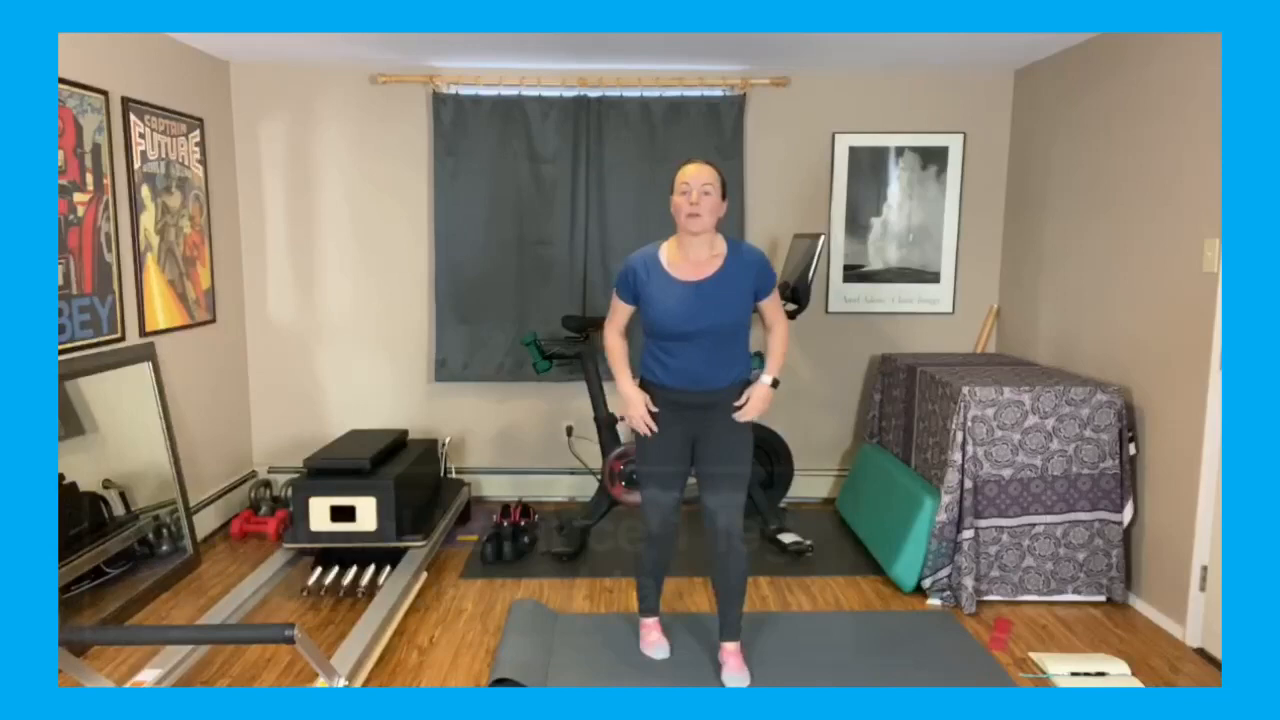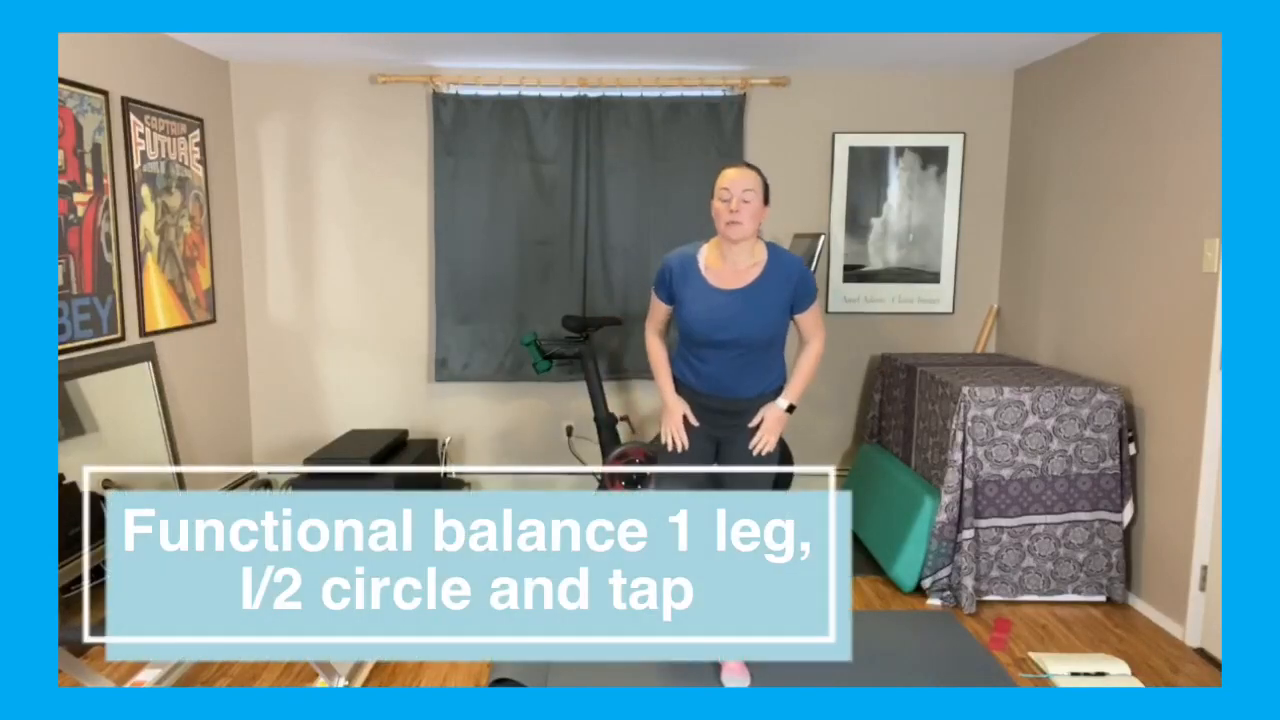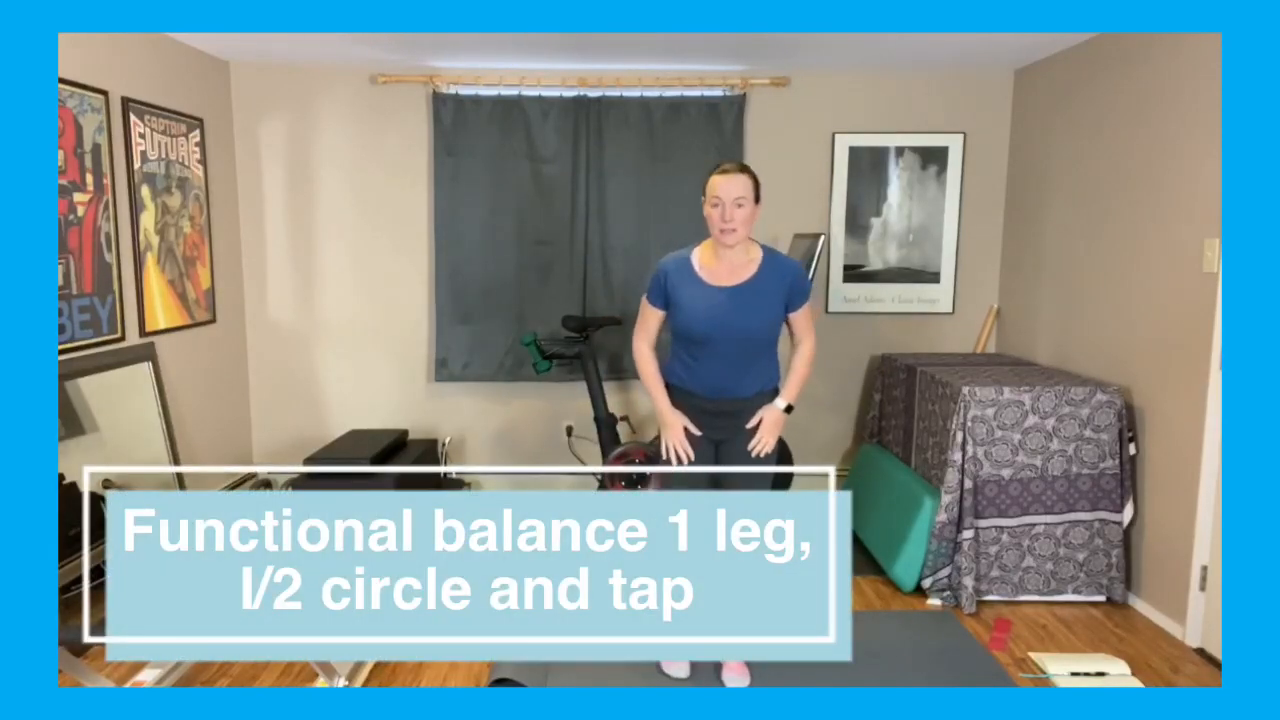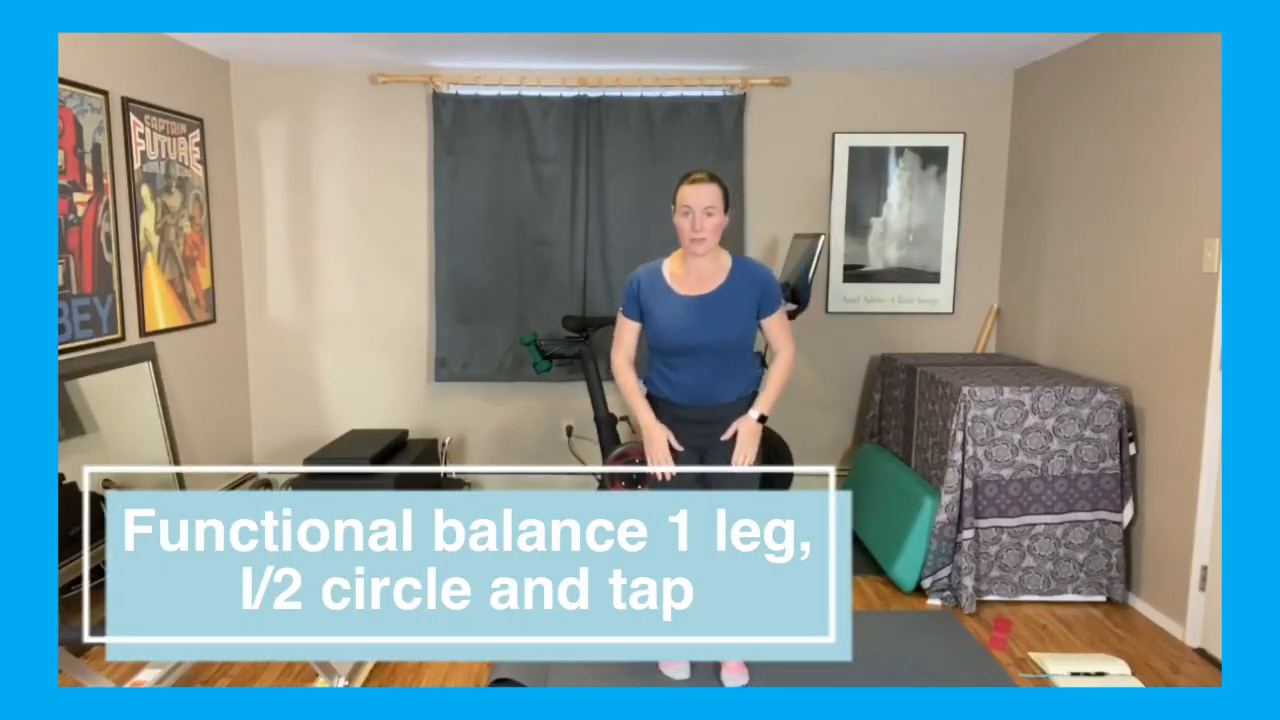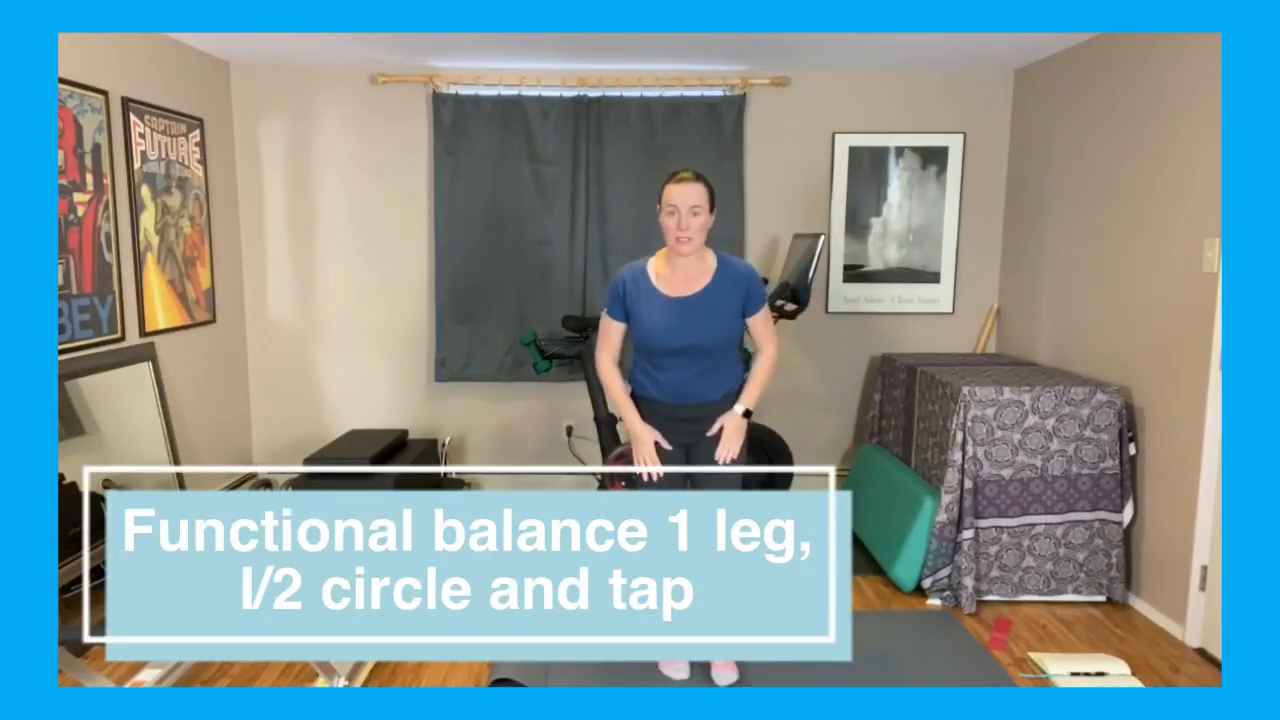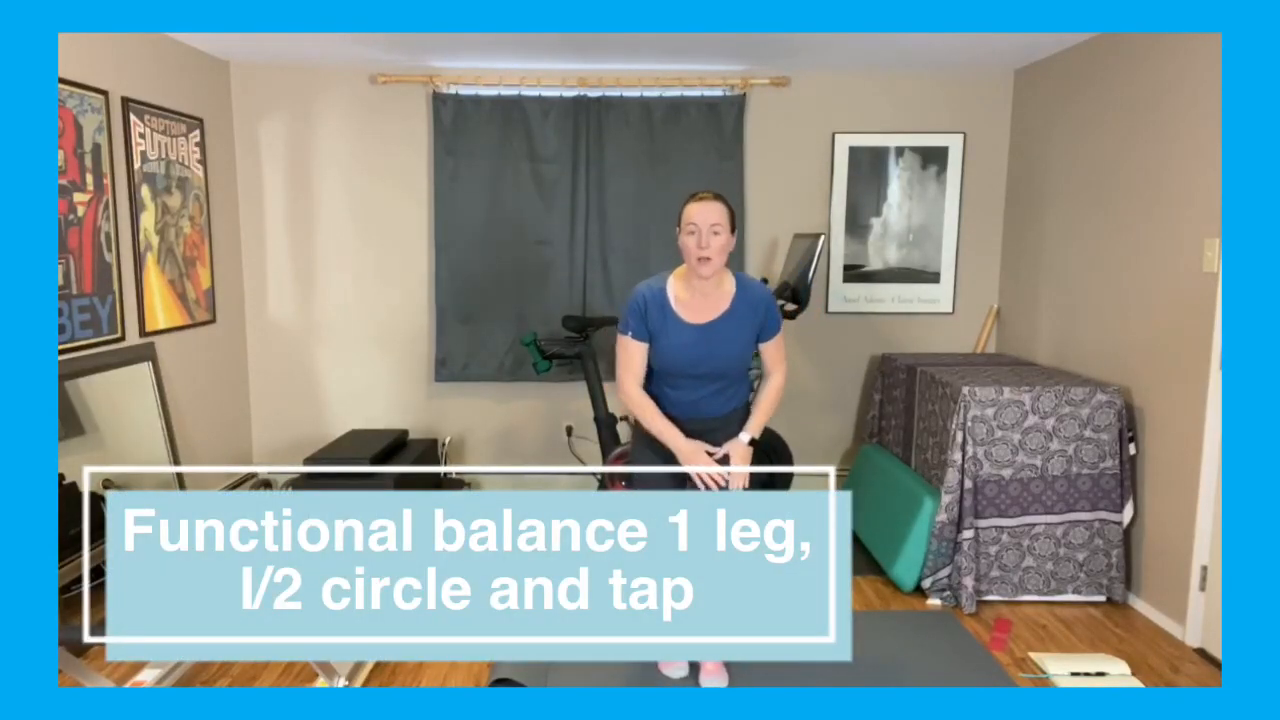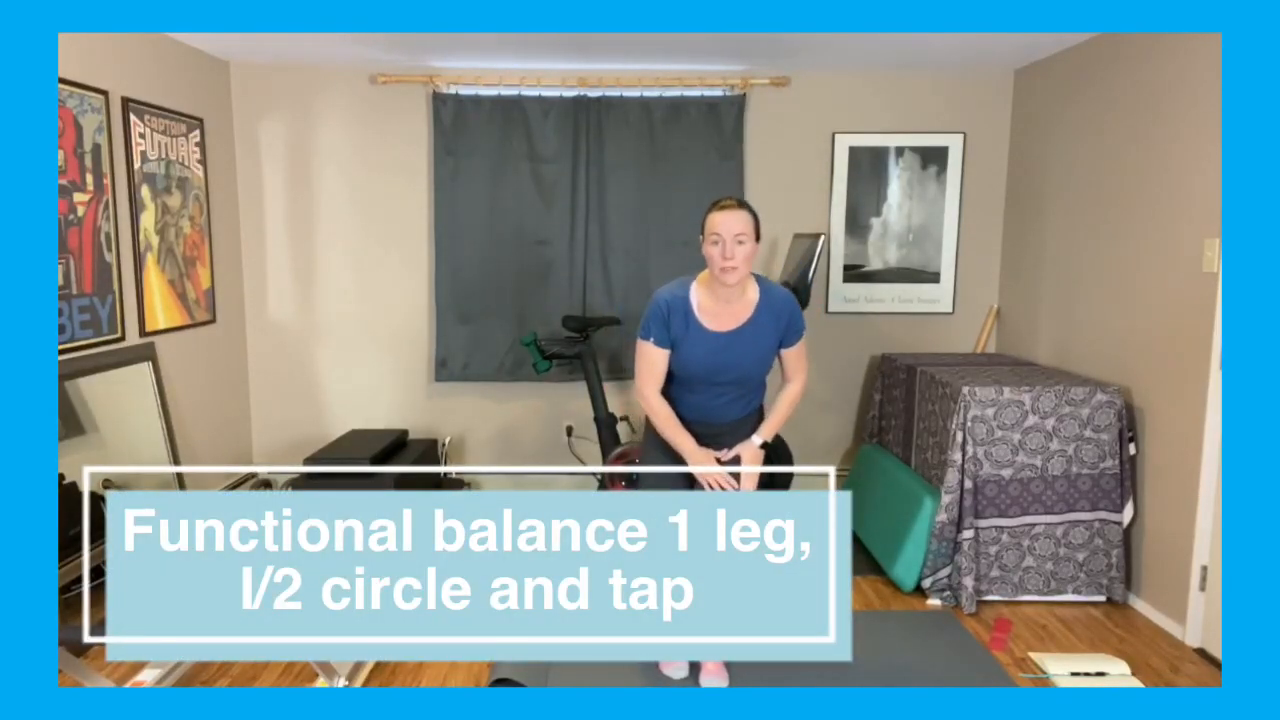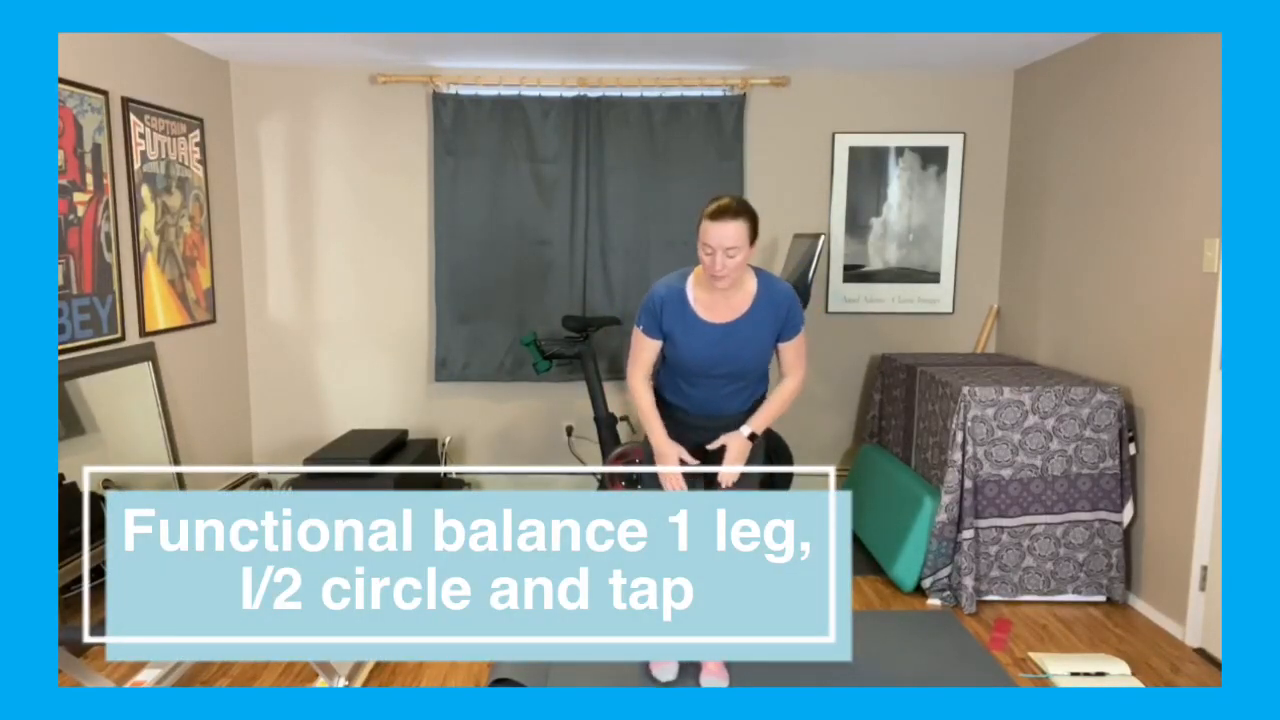
dt=0.5s
person 1, frame 1
left shoulder: (749, 263)
right shoulder: (641, 266)
left elbow: (777, 324)
right elbow: (613, 331)
left wrist: (768, 380)
right wrist: (626, 387)
left hip: (726, 411)
right hip: (661, 410)
left knee: (727, 527)
right knee: (658, 520)
left ankle: (730, 643)
right ankle: (649, 616)
person 1, frame 2
left shoulder: (790, 272)
right shoulder: (678, 266)
left elbow: (814, 340)
right elbow: (654, 331)
left wrist: (785, 405)
right wrist: (668, 398)
left hip: (754, 417)
right hip: (691, 410)
person 1, frame 3
left shoulder: (785, 272)
right shoulder: (672, 270)
left elbow: (805, 342)
right elbow: (643, 344)
left wrist: (783, 405)
right wrist: (664, 410)
left hip: (751, 419)
right hip: (688, 416)
person 1, frame 4
left shoulder: (755, 279)
right shoulder: (645, 282)
left elbow: (784, 352)
right elbow: (621, 359)
left wrist: (757, 417)
right wrist: (648, 425)
left hip: (732, 426)
right hip: (670, 425)
person 1, frame 5
left shoulder: (739, 278)
right shoulder: (630, 282)
left elbow: (768, 348)
right elbow: (606, 359)
left wrist: (741, 412)
right wrist: (635, 426)
left hip: (718, 422)
right hip: (656, 424)
person 1, frame 6
left shoulder: (756, 300)
right shoulder: (647, 299)
left elbow: (776, 374)
right elbow: (629, 386)
left wrist: (747, 439)
right wrist: (680, 447)
left hip: (725, 435)
right hip: (660, 436)
person 1, frame 7
left shoulder: (780, 306)
right shoulder: (669, 304)
left elbow: (795, 380)
right elbow: (647, 391)
left wrist: (758, 443)
right wrist: (692, 455)
left hip: (738, 436)
right hip: (670, 434)
person 1, frame 8
left shoulder: (779, 299)
right shoulder: (665, 295)
left elbow: (793, 375)
right elbow: (637, 375)
left wrist: (748, 434)
right wrist: (661, 443)
left hip: (737, 430)
right hip: (672, 427)
